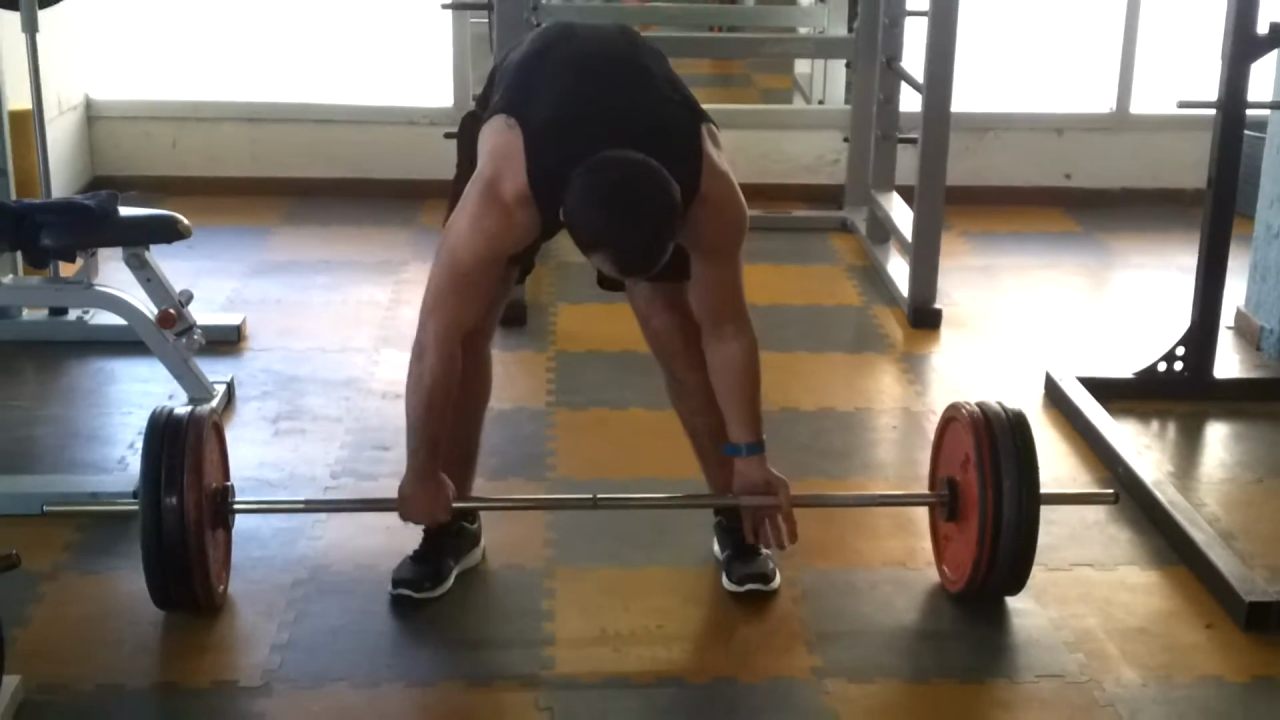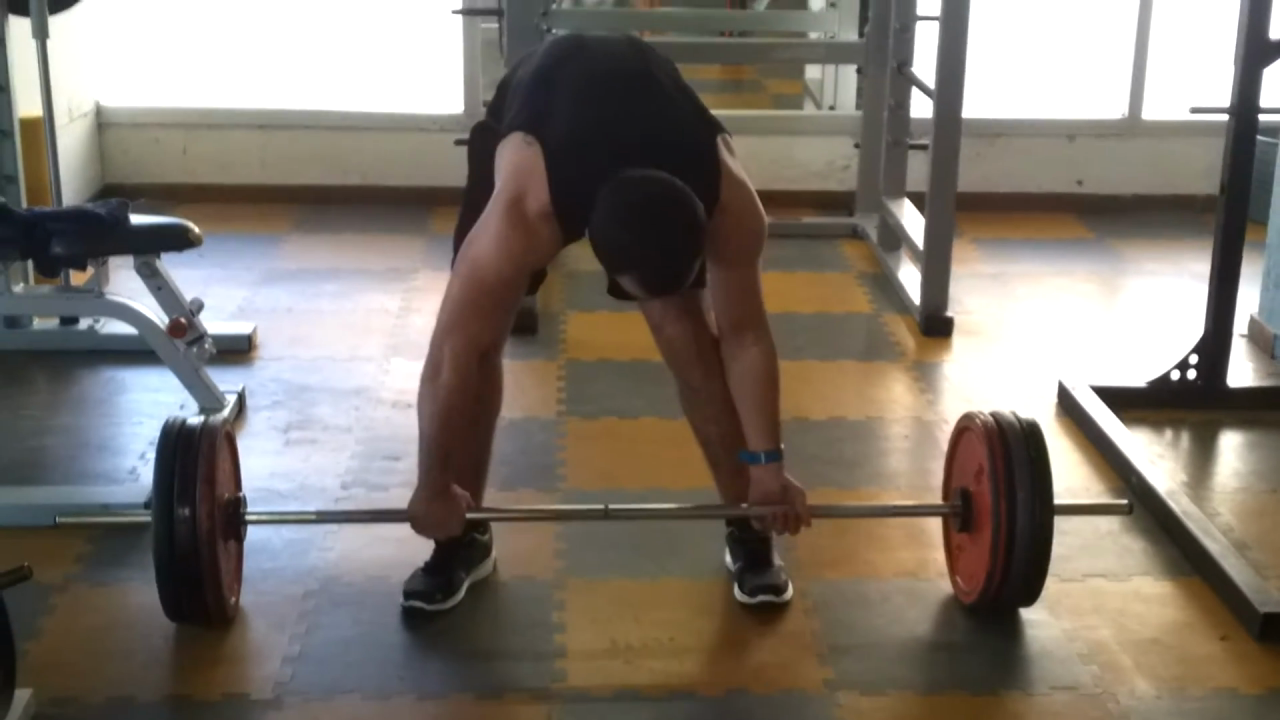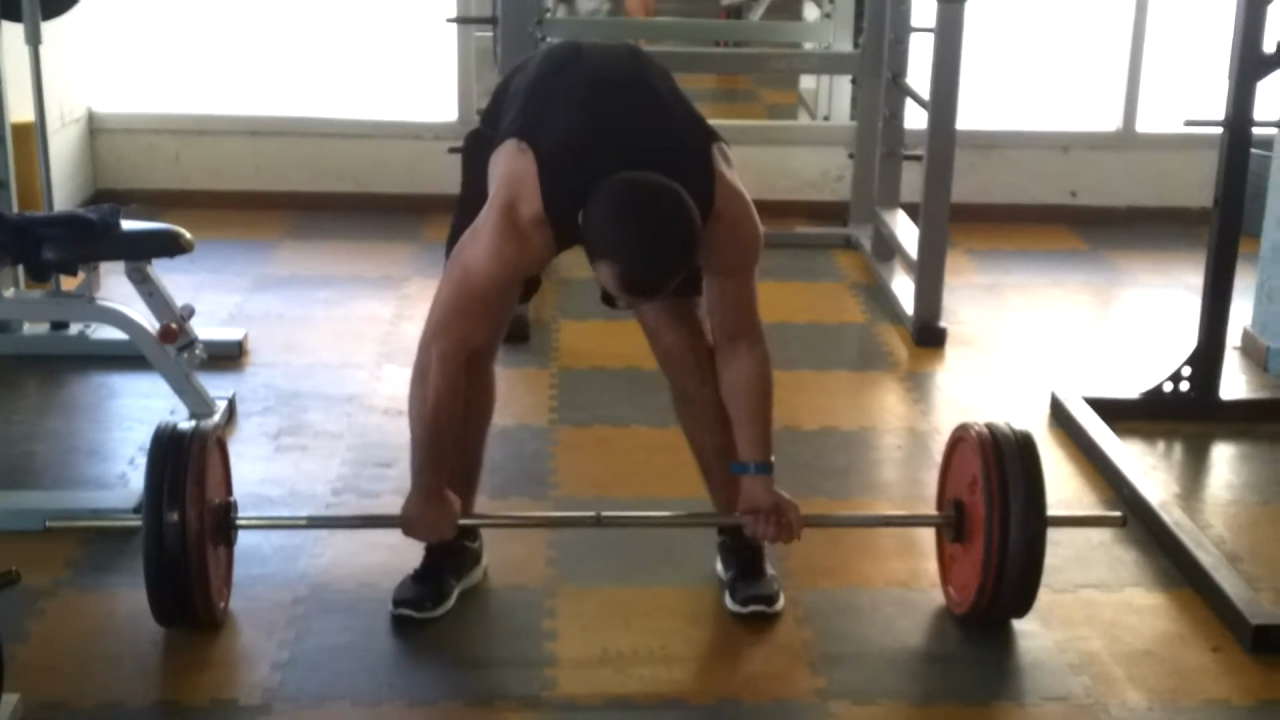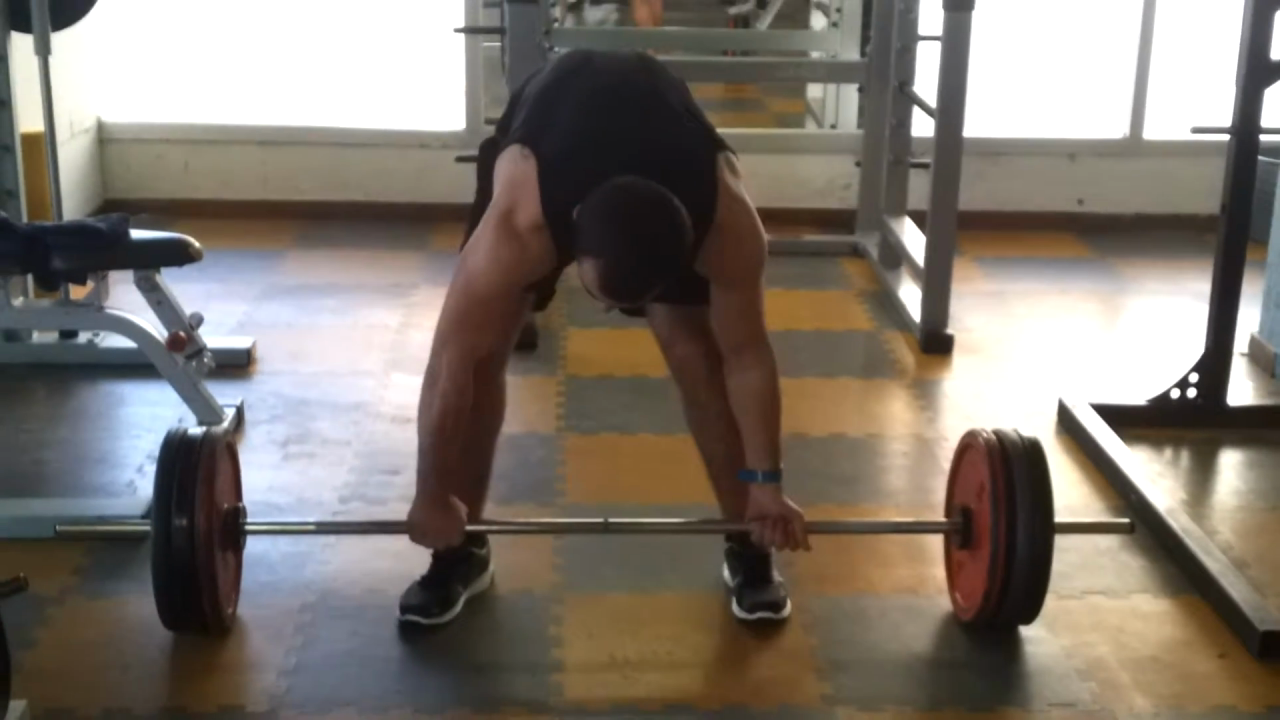
dt=0.3s
person 1, frame 1
left shoulder: (711, 195)
right shoulder: (502, 197)
left elbow: (723, 327)
right elbow: (439, 335)
left wrist: (750, 459)
right wrist: (421, 475)
right hip: (523, 110)
left knee: (672, 321)
right knee: (468, 320)
left ankle: (731, 519)
right ankle: (453, 524)
person 1, frame 2
left shoulder: (731, 205)
right shoulder: (523, 214)
left elbow: (743, 334)
right elbow: (453, 351)
left wrist: (767, 464)
right wrist: (434, 488)
left knee: (687, 331)
right knee: (479, 332)
left ankle: (745, 530)
right ankle: (465, 538)
person 1, frame 3
left shoulder: (725, 214)
right shoulder: (516, 219)
left elbow: (738, 342)
right elbow: (441, 352)
left wrist: (757, 475)
right wrist: (428, 493)
left knee: (684, 341)
right knee: (473, 342)
left ankle: (739, 540)
right ankle: (454, 542)
person 1, frame 4
left shoulder: (728, 225)
right shoulder: (518, 225)
left elbow: (745, 353)
right elbow: (453, 358)
left wrist: (765, 483)
right wrist: (433, 496)
left knee: (696, 351)
right knee: (485, 348)
left ankle: (746, 547)
right ankle: (463, 551)
